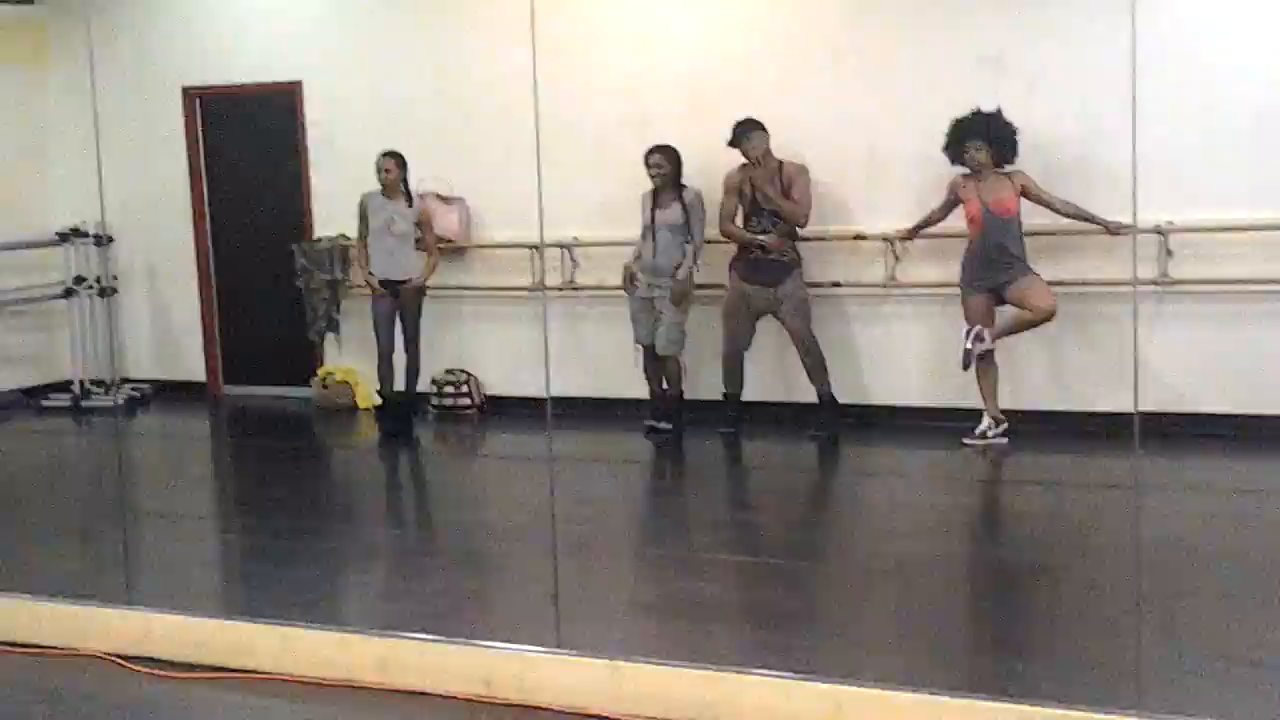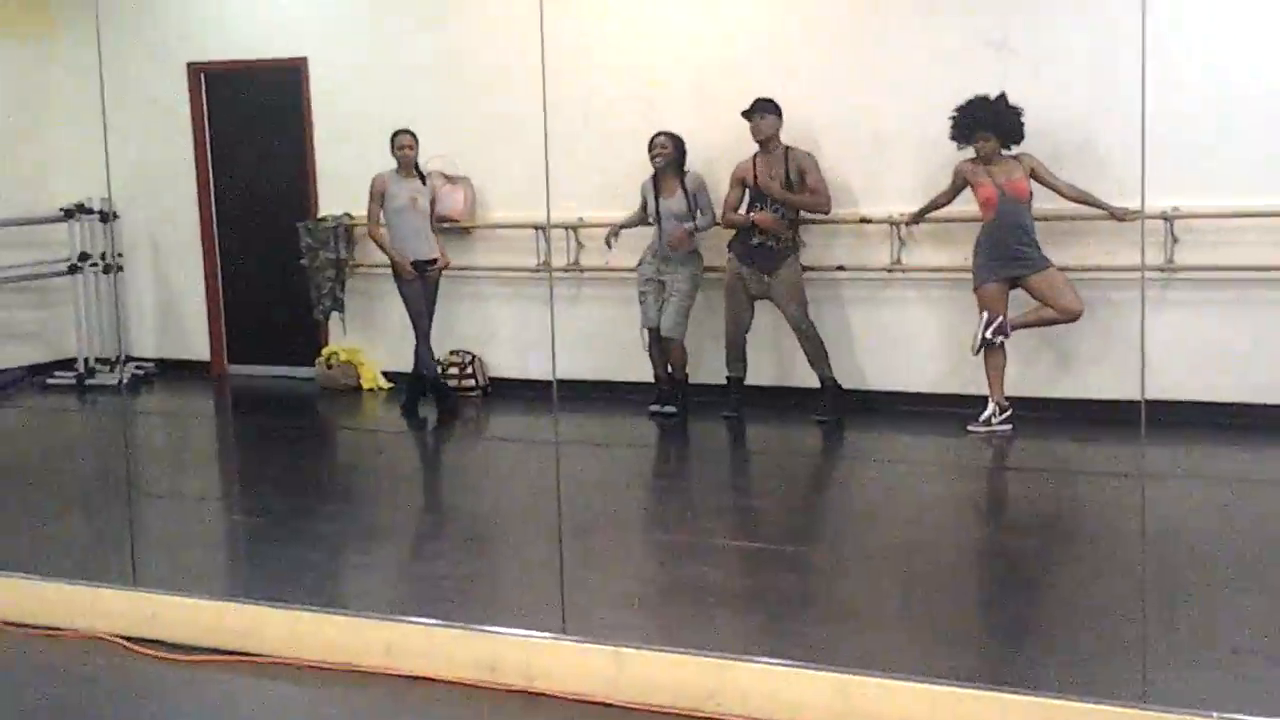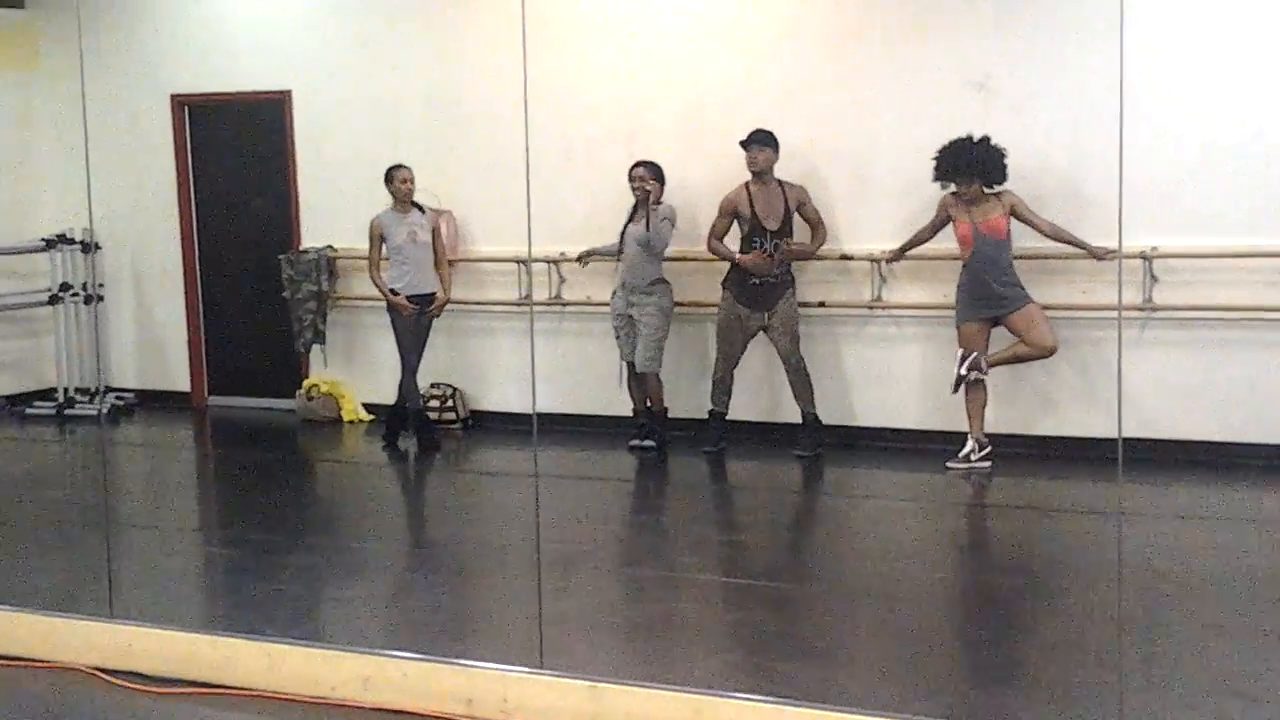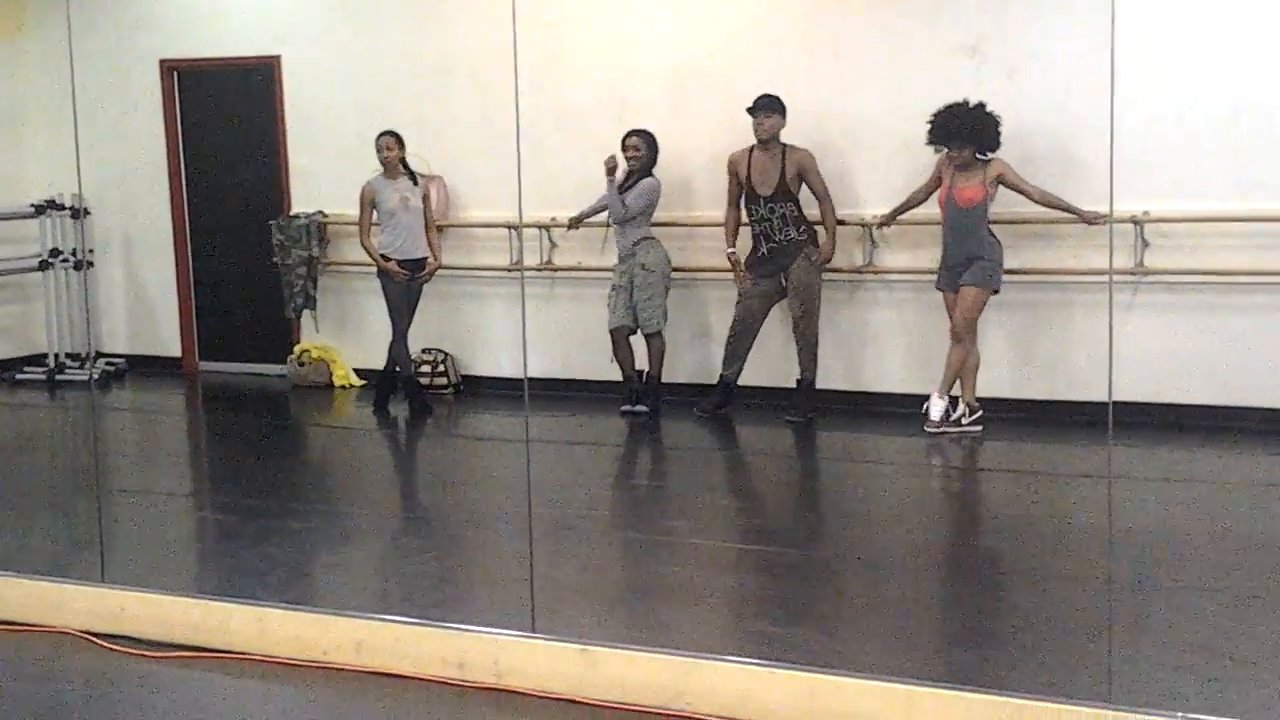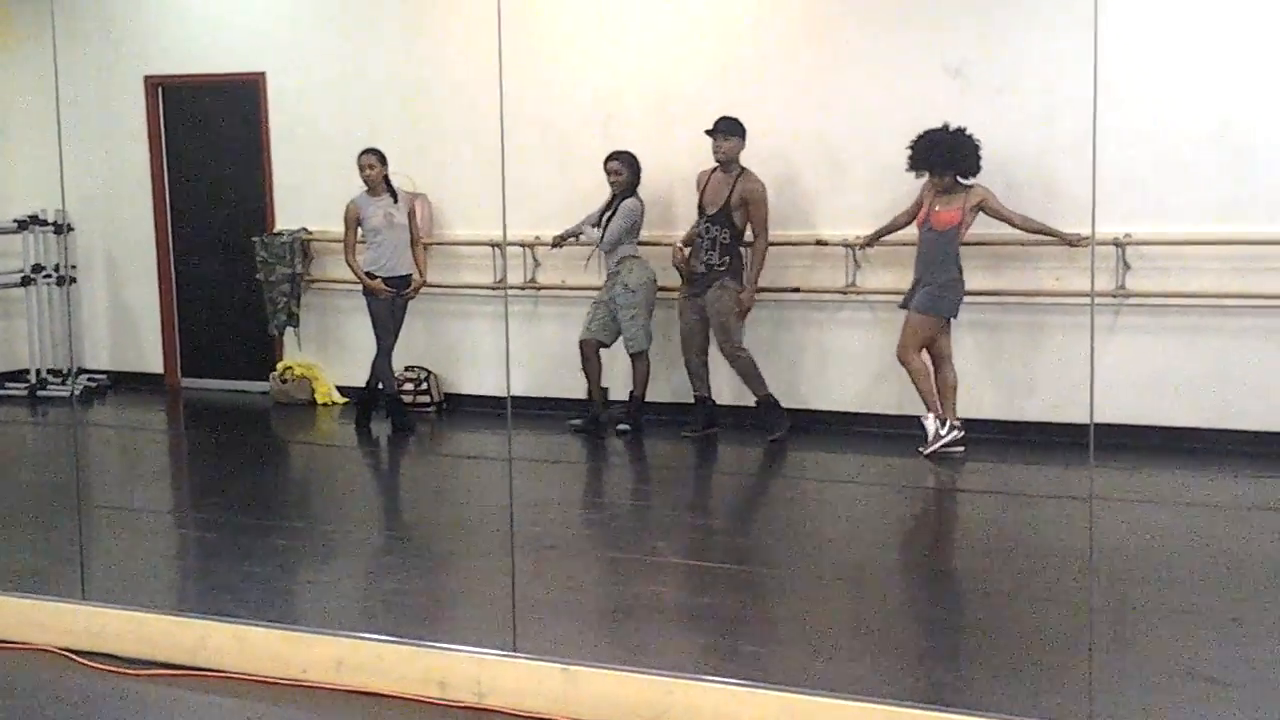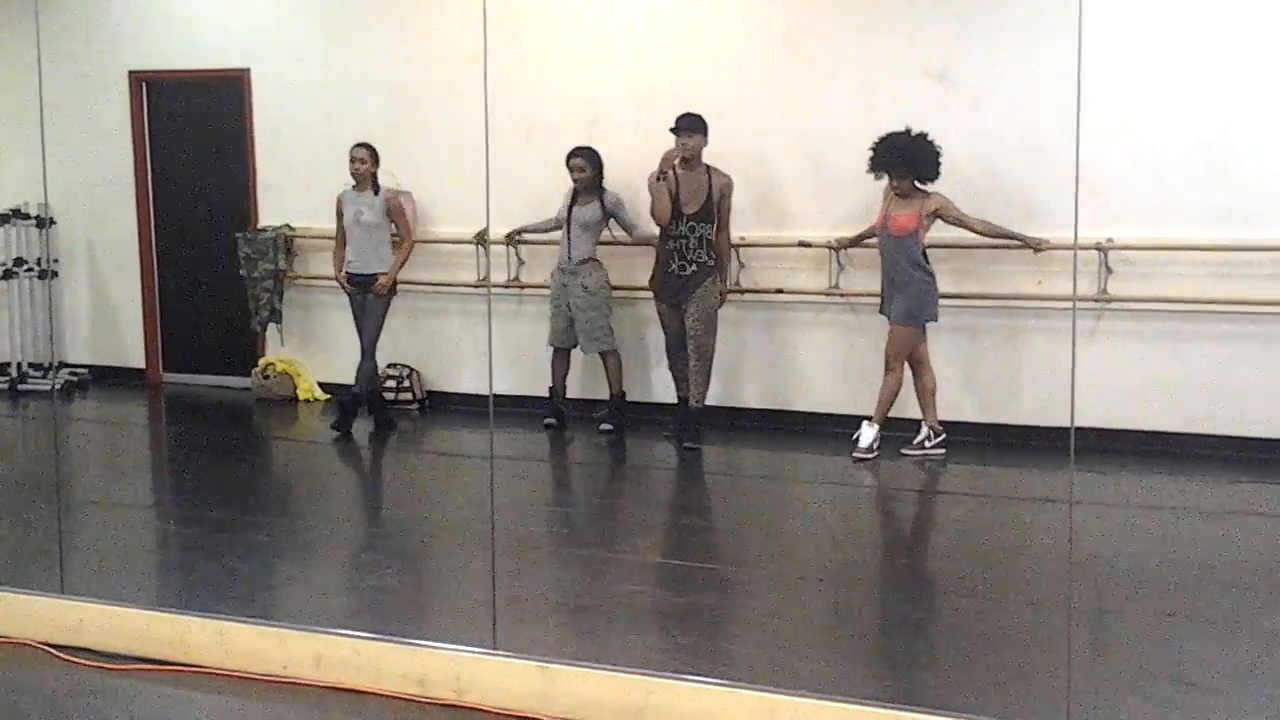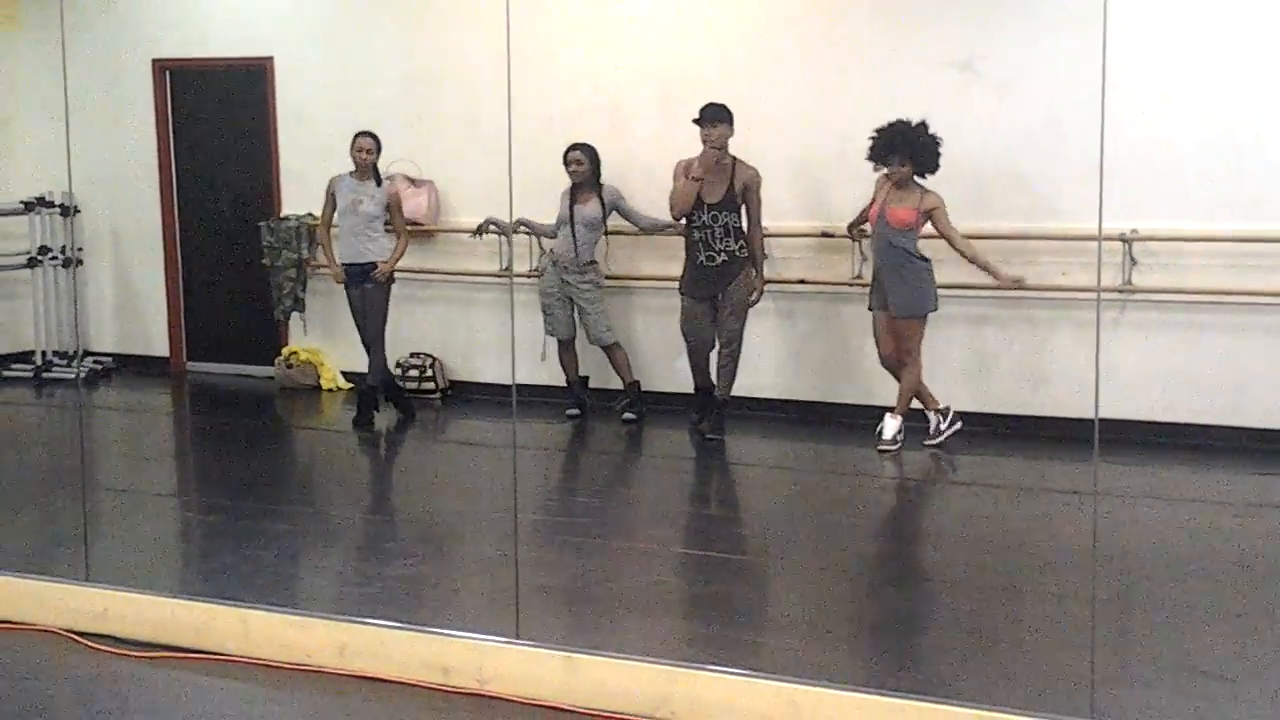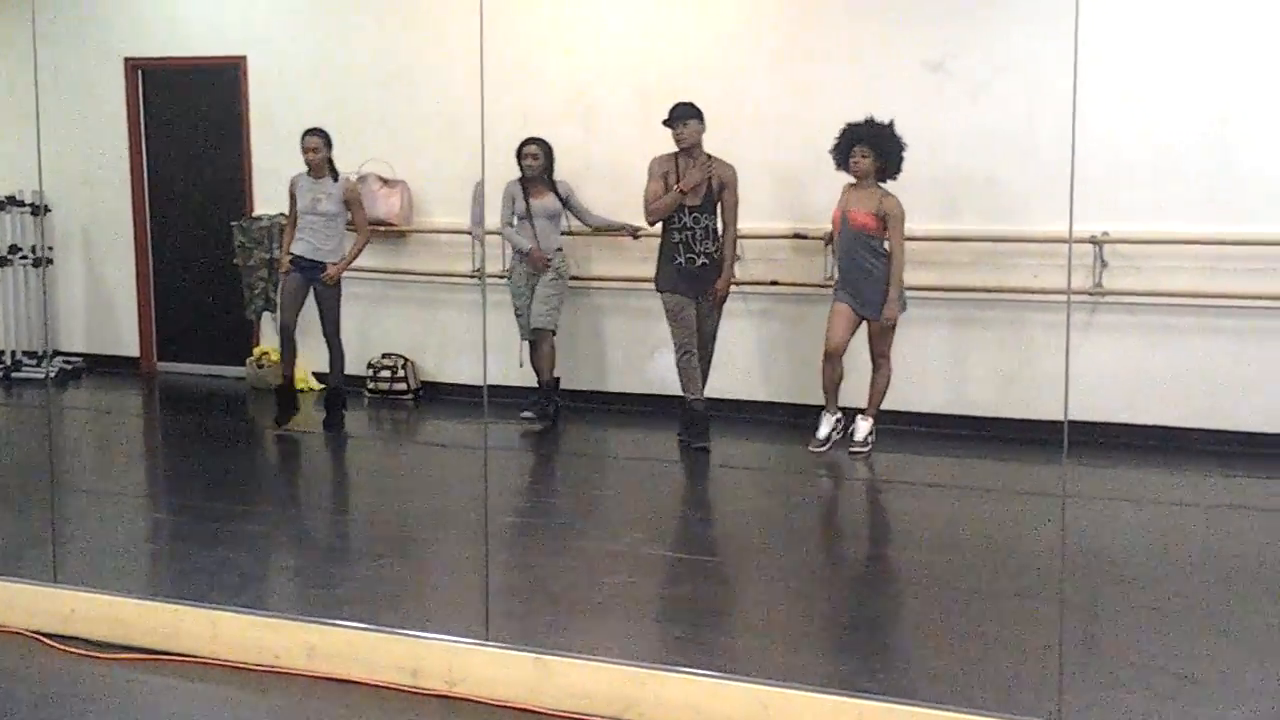
dt=0.7s
person 1, frame 1
left shoulder: (1015, 180)
right shoulder: (959, 186)
left elbow: (1058, 205)
right elbow: (940, 213)
left wrist: (1103, 223)
right wrist: (913, 230)
left hip: (1013, 269)
right hip: (976, 273)
left knee: (1046, 306)
right knee: (982, 351)
left ankle: (986, 335)
right ankle: (994, 421)
person 1, frame 2
left shoulder: (1024, 163)
right shoulder: (967, 169)
left elbow: (1065, 189)
right elbow: (946, 197)
left wrist: (1109, 208)
right wrist: (918, 214)
left hip: (1027, 254)
right hip: (991, 258)
left knee: (1072, 308)
right knee: (994, 336)
left ankle: (1006, 325)
right ankle: (998, 408)
person 1, frame 3
left shoulder: (1005, 200)
right shoulder: (950, 204)
left elbow: (1045, 227)
right elbow: (929, 231)
left wrist: (1089, 248)
right wrist: (900, 251)
left hip: (1008, 291)
right hip: (971, 295)
left knee: (1046, 344)
right knee: (974, 374)
left ankle: (979, 363)
right ankle: (978, 445)
person 1, frame 4
left shoulder: (993, 168)
right shoulder: (945, 165)
left elbow: (1034, 193)
right elbow: (923, 193)
left wrist: (1079, 213)
right wrist: (892, 215)
left hip: (981, 259)
right hip: (952, 261)
left knee: (961, 330)
right knee: (964, 335)
left ankle: (940, 399)
right ankle: (969, 408)
person 1, frame 5
left shoulder: (975, 196)
right shoulder: (929, 190)
left elbow: (1014, 219)
right elbow: (908, 215)
left wrist: (1061, 235)
right wrist: (875, 236)
left hip: (942, 285)
right hip: (925, 283)
left knee: (907, 351)
right knee: (940, 357)
left ankle: (938, 421)
right ankle: (950, 428)
person 1, frame 6
left shoulder: (932, 202)
right shoulder: (889, 194)
left elbow: (975, 225)
left wrist: (1023, 239)
right wrist: (853, 240)
left hip: (915, 291)
right hip: (894, 290)
left knee: (893, 363)
right knee: (918, 361)
left ankle: (872, 431)
right ankle: (932, 432)
person 1, frame 7
left shoulder: (928, 200)
right shoulder: (883, 184)
left elbow: (958, 241)
left wrist: (995, 273)
right wrist: (854, 225)
left hip: (913, 284)
right hip: (883, 283)
left knee: (906, 358)
right knee: (889, 359)
left ankle: (894, 423)
right ankle: (938, 413)
person 1, frame 8
left shoulder: (888, 203)
right shoulder: (847, 192)
left elbow: (897, 254)
left wrist: (893, 300)
right wrist: (835, 235)
left hip: (879, 288)
right hip: (848, 287)
left knee: (880, 359)
right knee: (832, 349)
left ankle: (866, 423)
right ankle: (831, 416)
person 2, frame 1
left shoulder: (794, 172)
right shoulder: (736, 178)
left elbow: (801, 218)
right elbow: (725, 226)
left wrist: (766, 187)
right wrist: (762, 239)
left hip: (786, 271)
right hip: (746, 272)
left knee: (804, 339)
right knee: (734, 344)
left ankle: (827, 405)
right ankle: (732, 407)
person 2, frame 2
left shoulder: (801, 160)
right shoulder: (743, 169)
left elbow: (824, 204)
right elbow: (727, 217)
left wrist: (780, 194)
right wrist: (755, 218)
left hip: (783, 258)
right hip: (743, 257)
left knee: (802, 324)
right knee: (735, 328)
left ankle: (830, 389)
right ankle: (735, 390)
person 2, frame 3
left shoulder: (795, 193)
right shoulder: (735, 199)
left elbow: (819, 226)
right elbow: (713, 240)
left wrist: (812, 248)
right wrist: (738, 258)
left hip: (780, 290)
right hip: (740, 290)
left knee: (792, 358)
right knee: (726, 360)
left ankle: (811, 426)
right ankle: (717, 424)
person 2, frame 4
left shoulder: (799, 158)
right shoulder: (738, 161)
left elbow: (824, 199)
right elbow: (733, 206)
left wrist: (830, 241)
right wrist: (731, 250)
left hip: (801, 252)
right hip: (761, 256)
left knee: (804, 323)
right knee: (742, 323)
left ankle: (805, 393)
right ankle: (725, 389)
person 2, frame 5
left shoulder: (751, 187)
right shoulder: (703, 179)
left elbow: (761, 240)
left wrist: (750, 288)
right wrist: (682, 243)
left hip: (725, 275)
right hip: (693, 273)
left knee: (730, 345)
right knee: (691, 345)
left ankle: (771, 409)
right ankle: (705, 411)
person 2, frame 6
left shoulder: (721, 182)
right shoulder: (661, 176)
left elbow: (722, 232)
right elbow: (661, 219)
left wrist: (724, 278)
right wrist: (663, 175)
left hip: (703, 276)
right hip: (667, 274)
left knee: (700, 347)
right knee: (675, 347)
left ankle: (694, 420)
right ankle: (684, 408)
person 2, frame 7
left shoulder: (746, 174)
right shoulder: (686, 168)
left elbow: (754, 227)
right elbow: (676, 211)
left wrist: (758, 273)
right wrist: (700, 172)
left hip: (735, 269)
right hip: (697, 268)
left knee: (729, 342)
right knee: (696, 339)
left ankle: (718, 409)
right ankle: (703, 392)
person 2, frame 8
left shoulder: (723, 172)
right shoulder: (661, 166)
left elbow: (729, 226)
right elbow: (652, 214)
left wrist: (727, 272)
right wrist: (686, 185)
left hip: (710, 268)
right hip: (674, 268)
left knee: (704, 344)
right knee: (685, 344)
left ankle: (691, 414)
right ankle: (697, 418)
person 3, frame 1
left shoulder: (417, 207)
right shoulder: (368, 202)
left elbow: (431, 251)
right elbow: (362, 243)
left wrist: (421, 278)
right wrist: (367, 274)
left hip: (409, 283)
right hip: (382, 284)
left knee: (411, 346)
right knee: (384, 347)
left ankle: (407, 407)
right ankle: (388, 405)
person 3, frame 2
left shoulder: (428, 184)
right shoulder: (382, 182)
right elbow: (373, 228)
left wrist: (443, 255)
right wrist: (396, 258)
left hip: (430, 263)
right hip: (405, 265)
left knee: (424, 331)
right knee: (422, 331)
left ankle: (413, 396)
right ankle: (440, 394)
person 3, frame 3
left shoulder: (429, 217)
right shoulder: (381, 223)
left elbow: (441, 261)
right elbow: (373, 268)
left wrist: (445, 292)
right wrist: (391, 297)
left hip: (428, 298)
right hip: (401, 300)
left knee: (412, 365)
right knee: (409, 365)
left ankle: (394, 426)
right ankle: (423, 429)
person 3, frame 4
left shoulder: (419, 183)
right shoulder: (372, 188)
left elbow: (430, 227)
right elbow: (364, 235)
left wrist: (436, 258)
right wrist: (382, 263)
left hip: (418, 263)
right hip: (391, 265)
left knee: (402, 329)
right knee: (400, 329)
left ankle: (384, 388)
right ankle: (414, 392)
person 3, frame 5
left shoulder: (405, 201)
right shoulder: (356, 207)
left elbow: (416, 243)
right elbow: (349, 253)
left wrist: (421, 275)
right wrist: (367, 281)
left hip: (403, 281)
right hip: (377, 282)
left knee: (387, 346)
right knee: (385, 345)
left ankle: (368, 401)
right ankle: (396, 410)
person 3, frame 6
left shoulder: (387, 198)
right shoulder: (343, 200)
left elbow: (407, 241)
left wrist: (391, 275)
right wrist: (338, 272)
left hip: (379, 280)
right hip: (354, 280)
left knee: (368, 345)
right knee: (366, 346)
left ankle: (350, 408)
right ankle: (379, 411)
person 3, frame 7
left shoulder: (387, 192)
right shoulder: (337, 184)
left elbow: (402, 236)
right elbow: (324, 228)
left wrist: (391, 264)
right wrist: (332, 264)
left hip: (376, 269)
right hip: (350, 270)
left knee: (375, 338)
right knee: (367, 339)
left ankle: (366, 403)
right ankle: (394, 393)
person 3, frame 8
left shoulder: (345, 187)
right shoulder: (296, 183)
left elbow: (363, 233)
left wrist: (341, 266)
right wrist: (284, 255)
left hip: (326, 268)
right hip: (298, 262)
left knee: (331, 336)
right knee: (286, 326)
left ankle: (335, 405)
right ankle: (287, 392)
person 4, frame 1
left shoulder: (690, 197)
right shoulder: (647, 197)
left elbow: (697, 240)
left wrist: (684, 276)
right wrist: (631, 262)
left hip: (672, 281)
right hip: (643, 279)
left knee: (667, 348)
right knee: (648, 347)
left ankle: (674, 409)
right ankle: (657, 405)
person 4, frame 2
left shoulder: (693, 181)
right shoulder: (648, 185)
left elbow: (710, 217)
left wrist: (688, 228)
right wrist: (619, 225)
left hip: (684, 265)
right hip: (652, 263)
left knee: (671, 332)
right knee: (653, 330)
left ankle: (679, 392)
right ankle: (662, 390)
person 4, frame 3
left shoulder: (665, 211)
right shoulder: (632, 212)
left elbow: (658, 245)
left wrist: (654, 205)
right wrist: (594, 251)
left hip: (653, 296)
right hip: (624, 295)
left knee: (646, 366)
right knee: (631, 364)
left ankle: (658, 427)
right ankle: (641, 424)
person 4, frame 4
left shoulder: (649, 184)
right shoulder: (628, 178)
left elbow: (618, 214)
right elbow: (610, 200)
left wrist: (610, 178)
right wrist: (582, 215)
left hip: (646, 258)
right hip: (625, 261)
left knee: (651, 328)
right knee: (618, 330)
left ankle: (651, 392)
right ankle: (633, 389)
person 4, frame 5
left shoulder: (632, 204)
right shoulder: (615, 200)
left elbow: (604, 241)
right elbow: (595, 218)
left wrist: (584, 231)
right wrist: (566, 233)
left hip: (633, 277)
right hip: (614, 279)
left knee: (637, 347)
right knee: (588, 342)
left ankle: (635, 410)
right ankle: (596, 410)
person 4, frame 6
left shoulder: (608, 199)
right shoulder: (571, 195)
left elbow: (634, 231)
left wrist: (659, 237)
right wrist: (523, 229)
left hip: (588, 275)
right hip: (561, 275)
left knee: (603, 342)
right knee: (560, 342)
left ankle: (616, 406)
right ankle: (557, 403)
person 4, frame 7
left shoulder: (609, 194)
right shoulder: (566, 195)
left elbow: (640, 221)
left wrist: (671, 224)
right wrist: (524, 224)
left hip: (586, 275)
right hip: (553, 270)
left knee: (605, 336)
right knee: (564, 336)
left ankle: (633, 394)
right ankle: (577, 393)
person 4, frame 8
left shoulder: (560, 188)
right shoulder: (513, 188)
left elbow: (588, 219)
right elbow: (506, 228)
left wrist: (622, 226)
right wrist: (529, 248)
left hip: (553, 265)
right hip: (522, 266)
left knee: (542, 327)
right knee: (532, 333)
left ankle: (546, 393)
right ankle: (547, 393)
